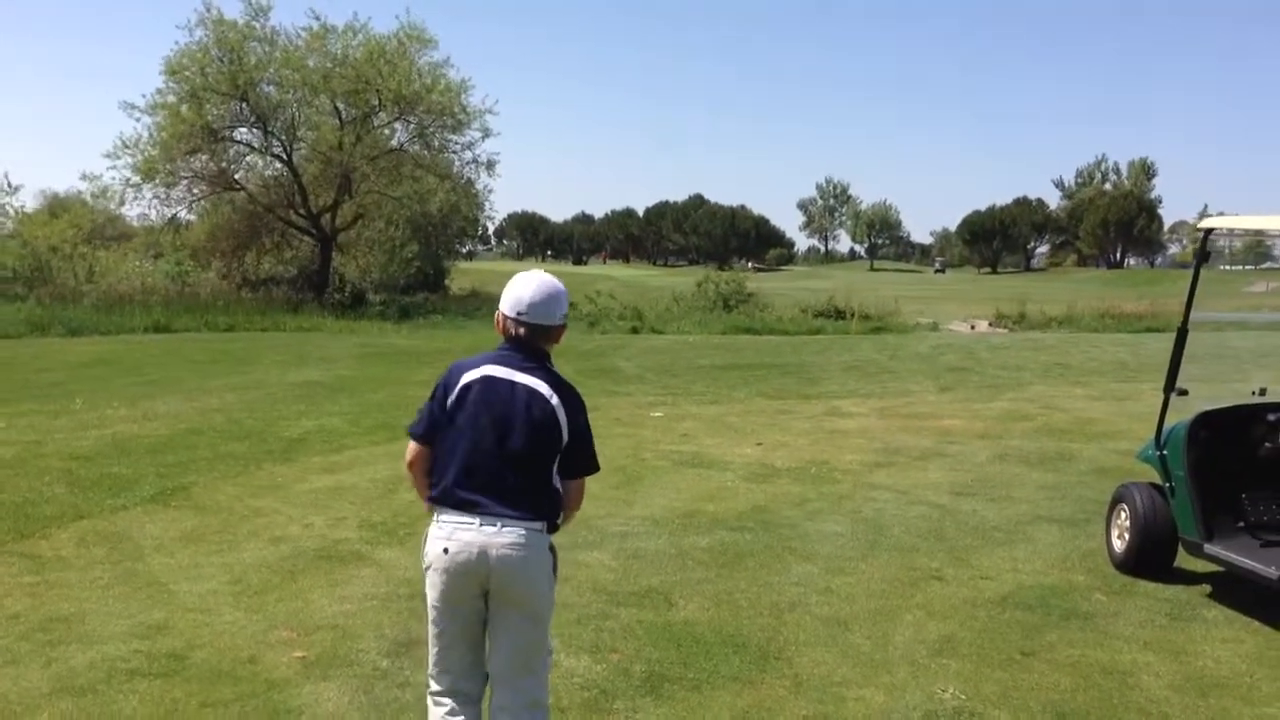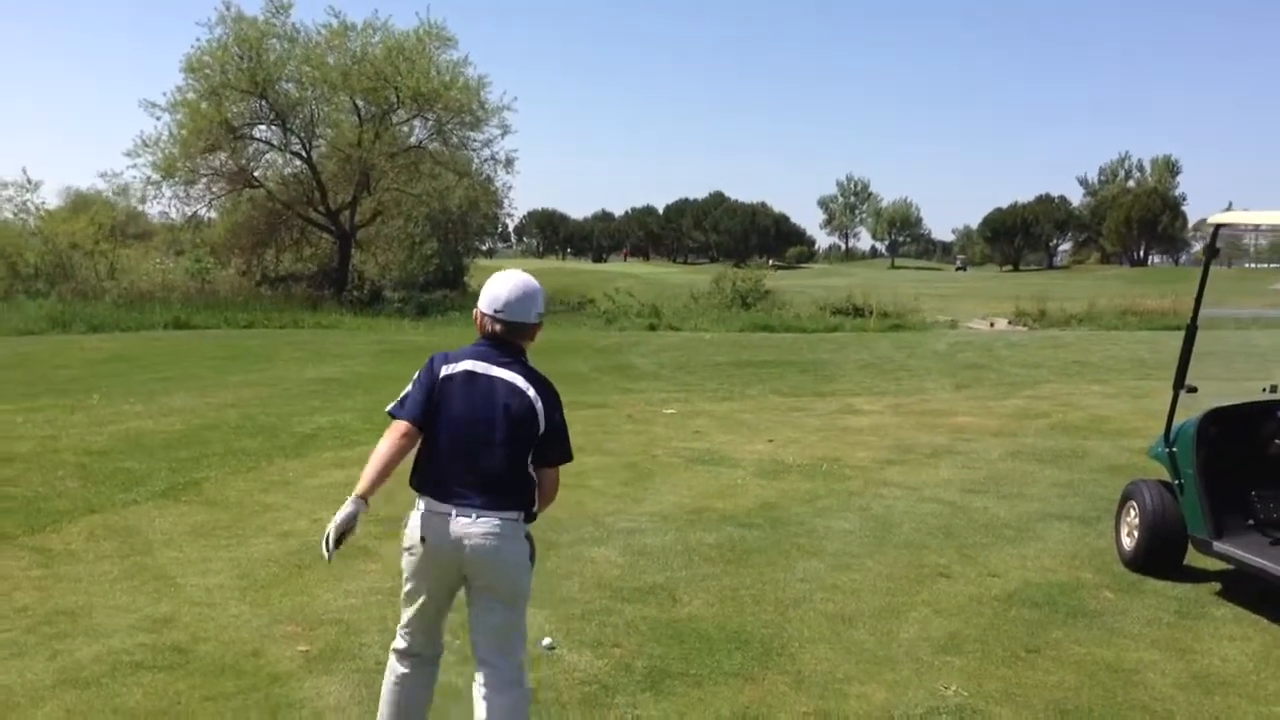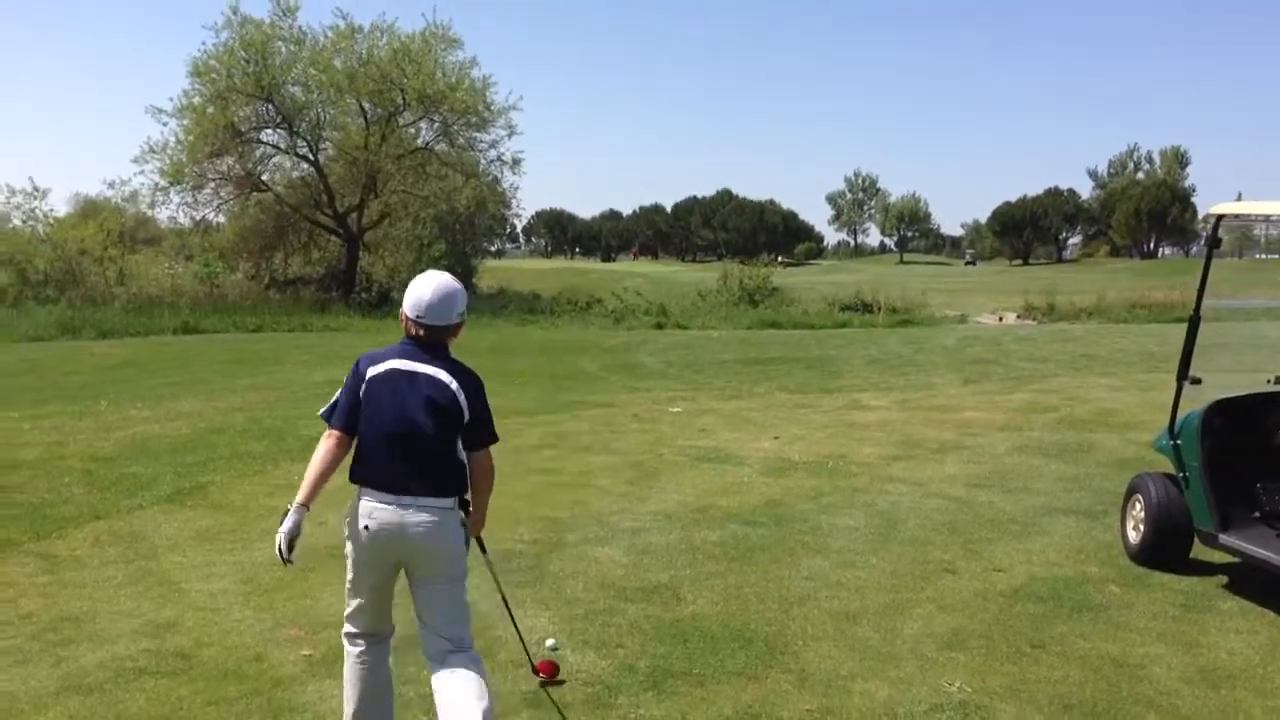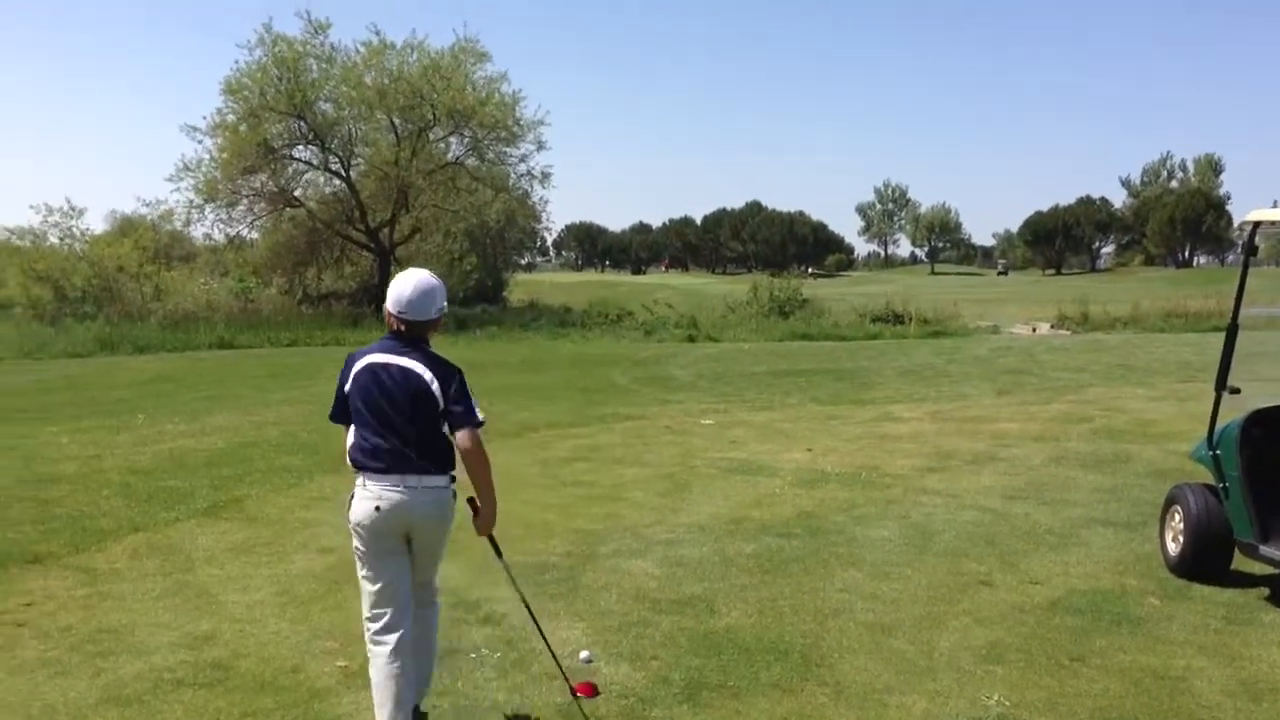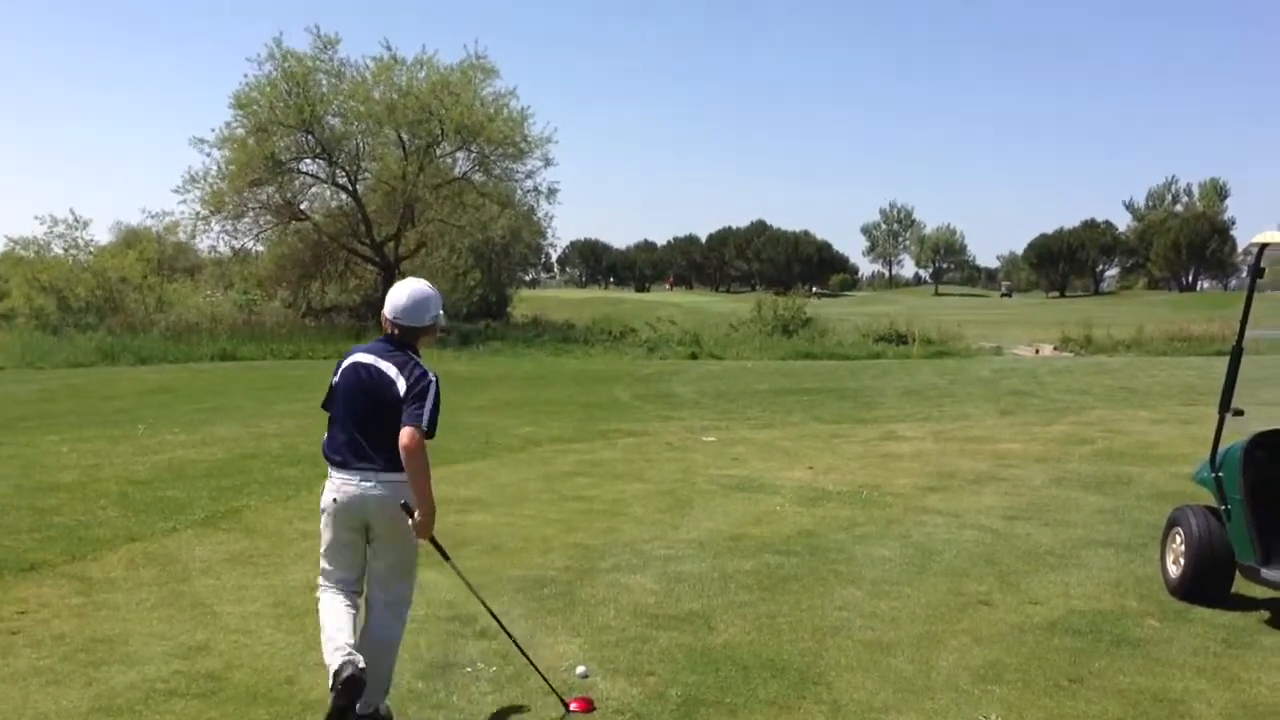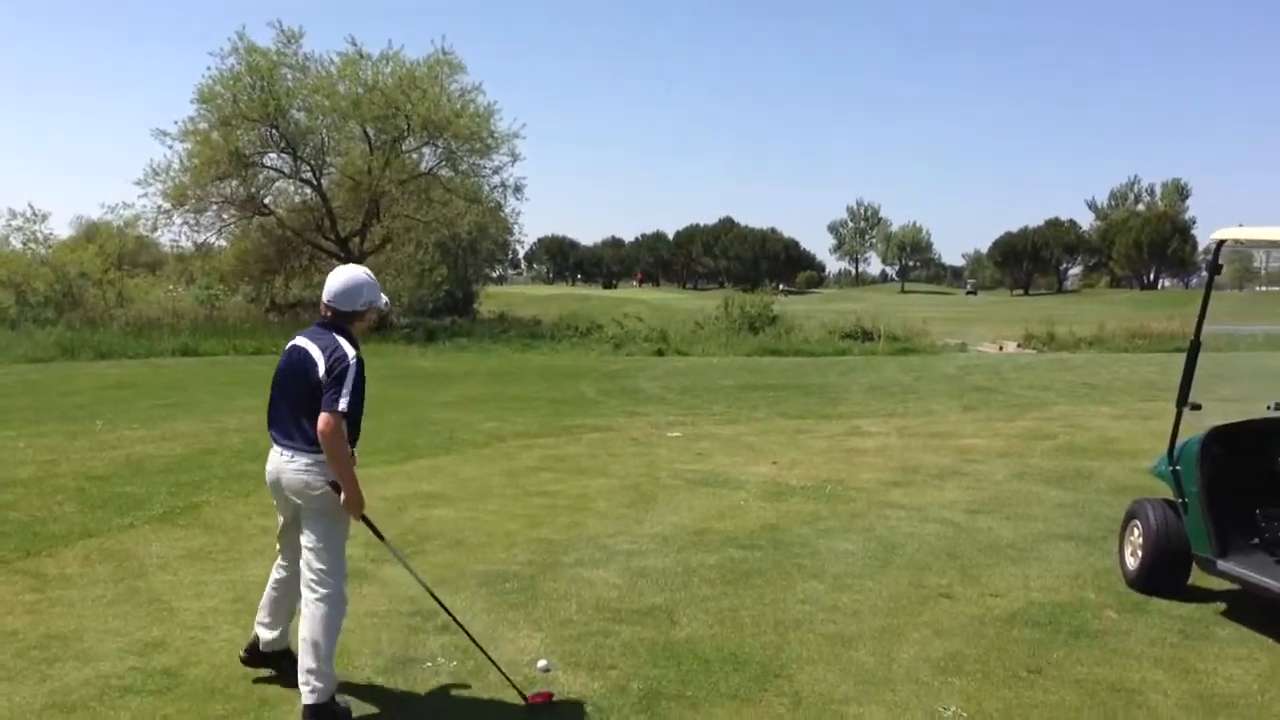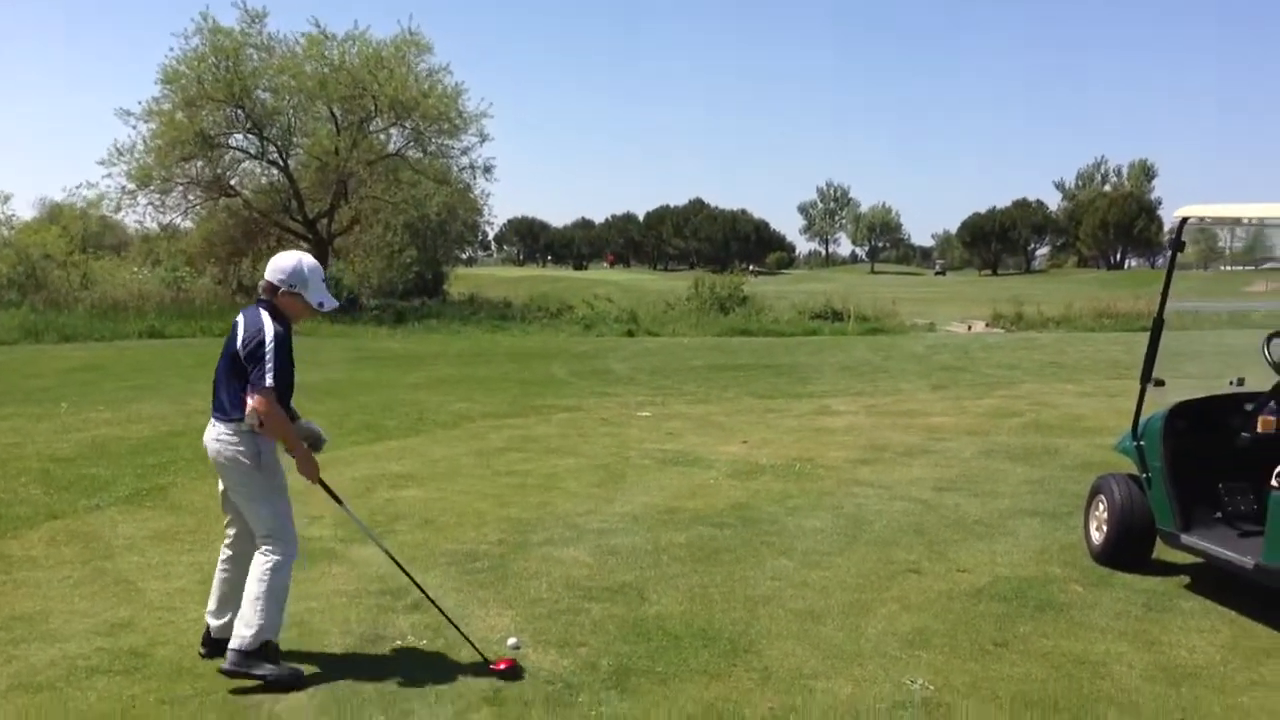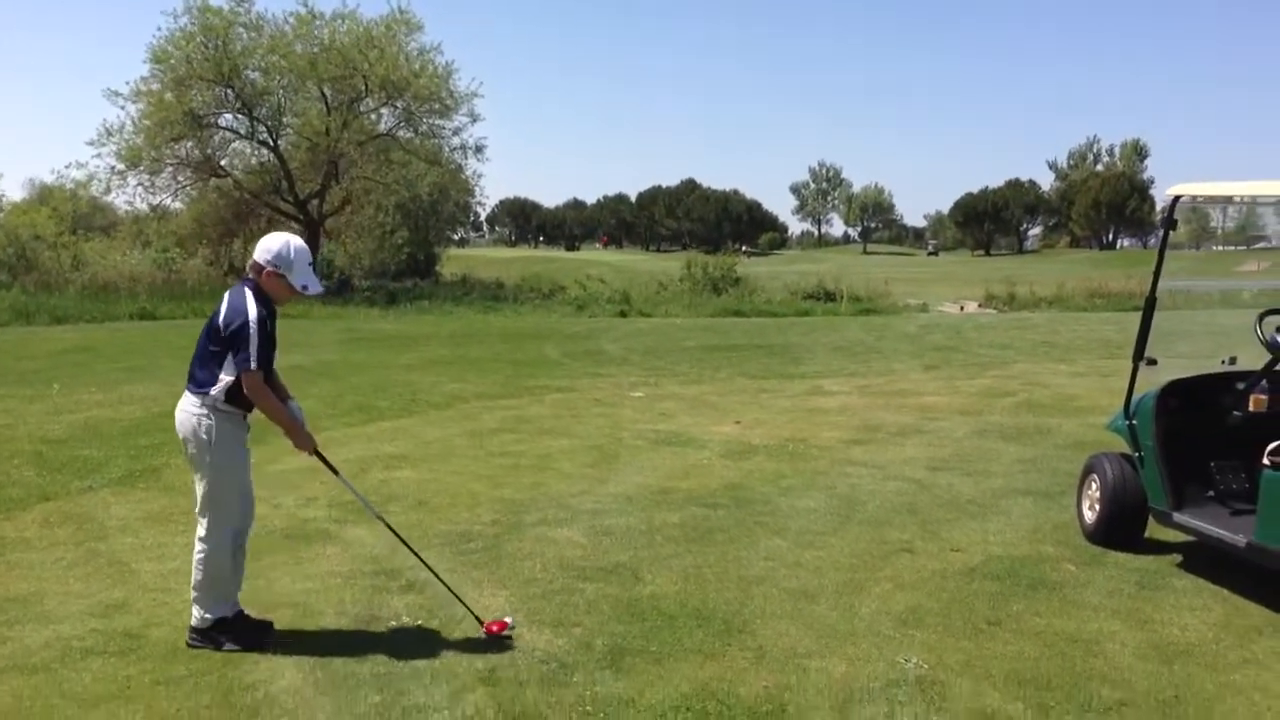
dt=0.3s
person 1, frame 1
left shoulder: (461, 375)
right shoulder: (564, 398)
left elbow: (416, 459)
right elbow: (573, 496)
left hip: (453, 536)
right hip: (524, 546)
person 1, frame 2
left shoulder: (442, 368)
right shoulder: (540, 392)
left elbow: (401, 435)
right elbow: (548, 486)
left wrist: (356, 500)
left hip: (434, 526)
right hip: (501, 536)
left knee: (415, 650)
right knee: (501, 675)
person 1, frame 3
left shoulder: (367, 369)
right shoulder: (463, 383)
left elbow: (335, 444)
right elbow: (480, 465)
left wrist: (299, 509)
right wrist: (477, 514)
left hip: (374, 515)
right hip: (438, 520)
left knee: (366, 633)
right knee: (452, 647)
person 1, frame 4
left shoulder: (357, 363)
right shoulder: (444, 373)
left elbow: (348, 431)
right elbow: (469, 444)
right wrist: (488, 506)
left hip: (376, 497)
right hip: (432, 498)
left knee: (386, 622)
right knee: (420, 599)
person 1, frame 5
left shoulder: (351, 359)
right shoulder: (420, 376)
right elbow: (410, 444)
right wrist: (427, 508)
left hip: (341, 486)
right hip: (391, 493)
left knee: (336, 587)
right knee: (387, 600)
left ankle: (344, 670)
person 1, frame 6
left shoulder: (298, 342)
right shoulder: (346, 358)
right elbow: (329, 429)
right wrist: (352, 488)
left hip: (281, 461)
right hip: (317, 473)
left knee: (292, 559)
right knee: (323, 583)
left ankle: (266, 644)
person 1, frame 7
left shoulder: (255, 319)
right shoulder: (268, 333)
right elbow: (265, 407)
left wrist: (299, 425)
right wrist: (301, 454)
left hip: (230, 437)
right hip: (243, 444)
left knee: (243, 538)
right knee: (278, 545)
left ankle: (220, 632)
right ankle: (247, 649)
person 1, frame 8
left shoulder: (249, 301)
right shoulder: (249, 313)
left elbow: (262, 369)
right elbow: (254, 386)
left wrist: (291, 404)
right wrist: (294, 430)
left hip: (216, 416)
right hip: (210, 419)
left knee: (235, 515)
right knee: (220, 521)
left ankle: (223, 610)
right ankle: (206, 622)
